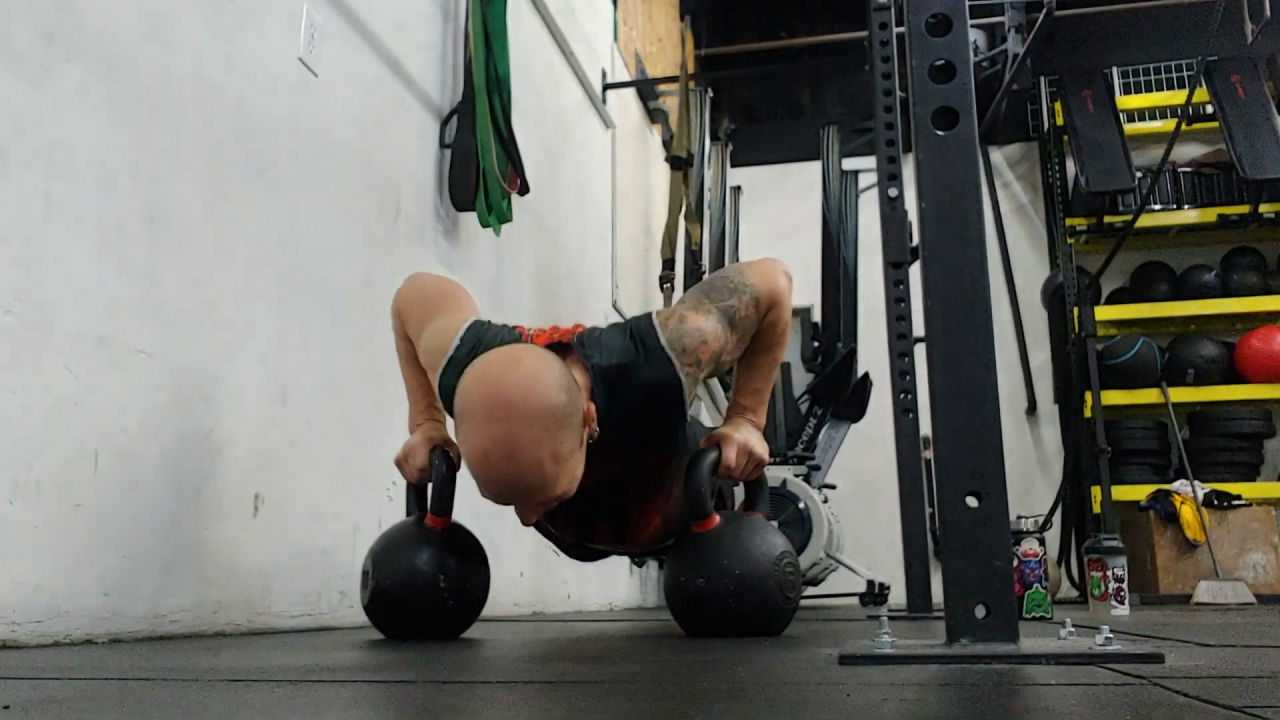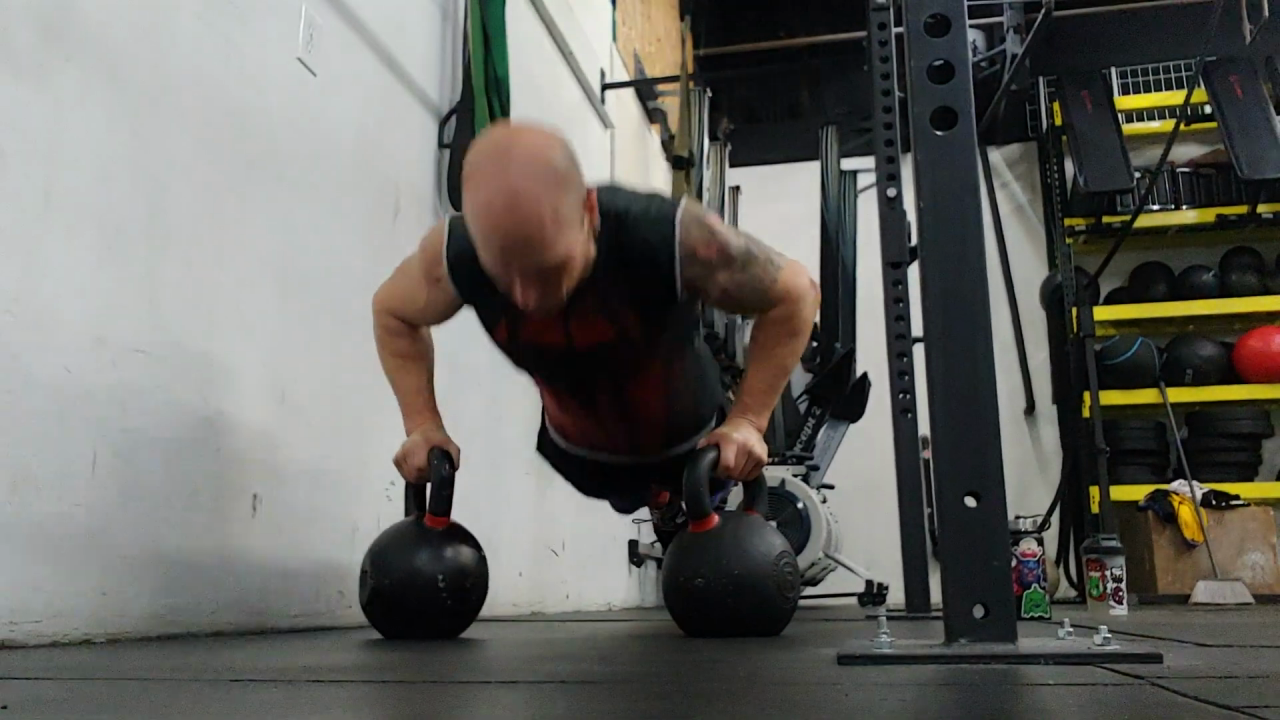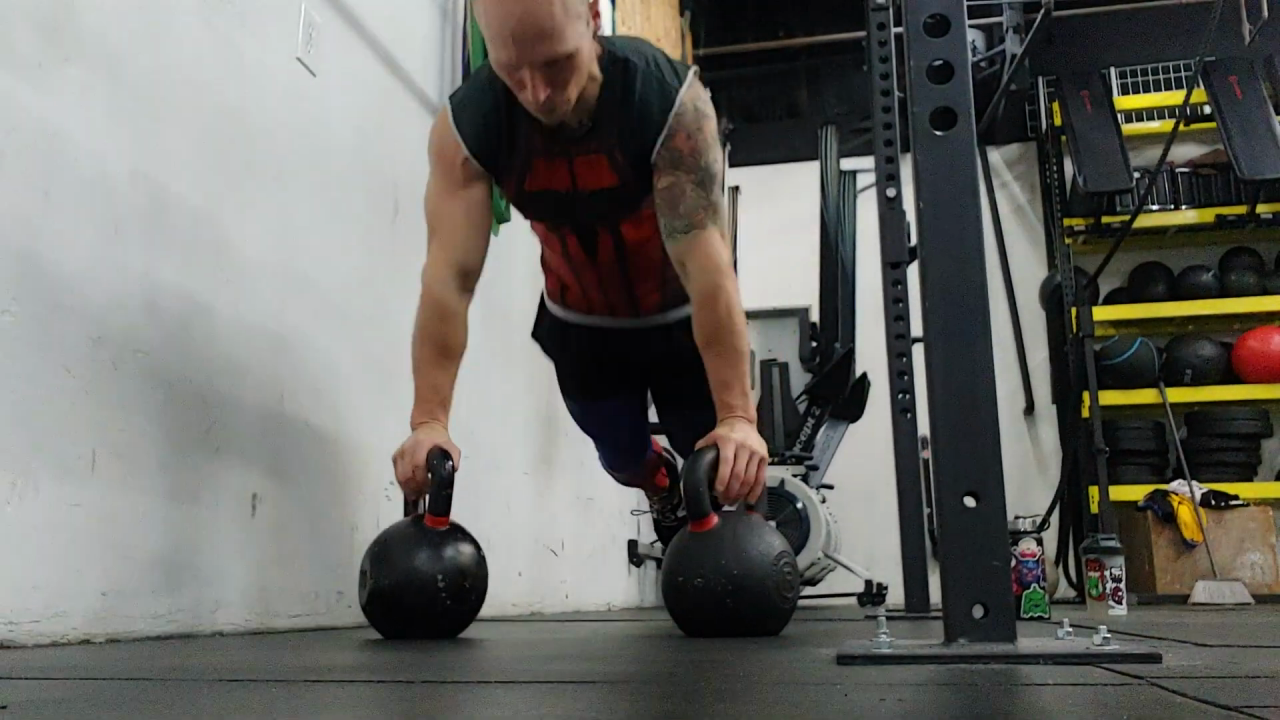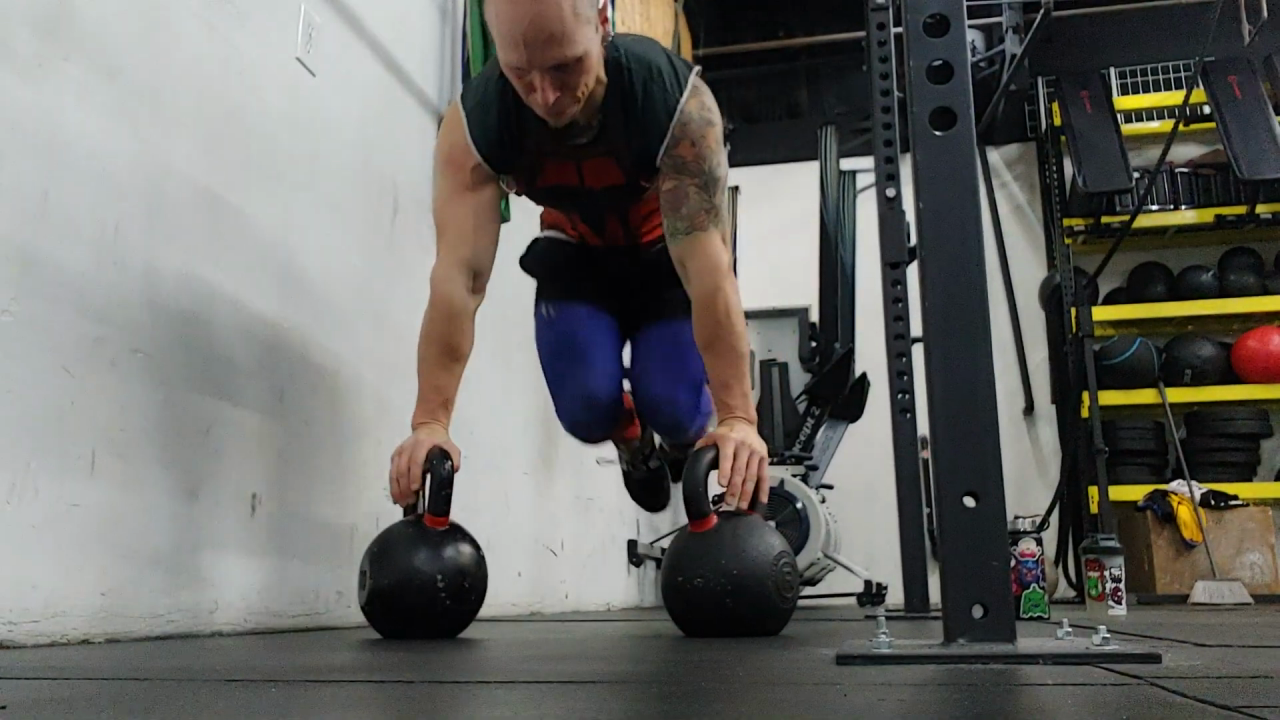
dt=0.3s
person 1, frame 1
left shoulder: (663, 363)
right shoulder: (460, 373)
left elbow: (772, 284)
right elbow: (412, 295)
left wrist: (746, 421)
right wrist: (426, 424)
person 1, frame 2
left shoulder: (671, 235)
right shoulder: (455, 254)
left elbow: (794, 294)
right elbow: (393, 311)
left wrist: (749, 421)
right wrist: (423, 427)
left hip: (687, 437)
right hip: (581, 448)
right ankle: (663, 500)
person 1, frame 3
left shoulder: (666, 97)
right shoulder: (466, 123)
left elbow: (707, 267)
right elbow: (450, 282)
left wrist: (739, 417)
right wrist: (428, 422)
left hip: (679, 319)
right hip: (576, 325)
left knee: (716, 467)
right knee: (623, 460)
right ankle: (660, 483)
person 1, frame 4
left shoulder: (674, 97)
right shoulder: (474, 121)
left elbow: (706, 265)
right elbow: (460, 275)
left wrist: (736, 418)
right wrist: (429, 423)
left hip: (663, 251)
right hip: (575, 252)
left knee: (673, 404)
right knee: (584, 407)
left ankle: (680, 429)
right ankle: (628, 431)
